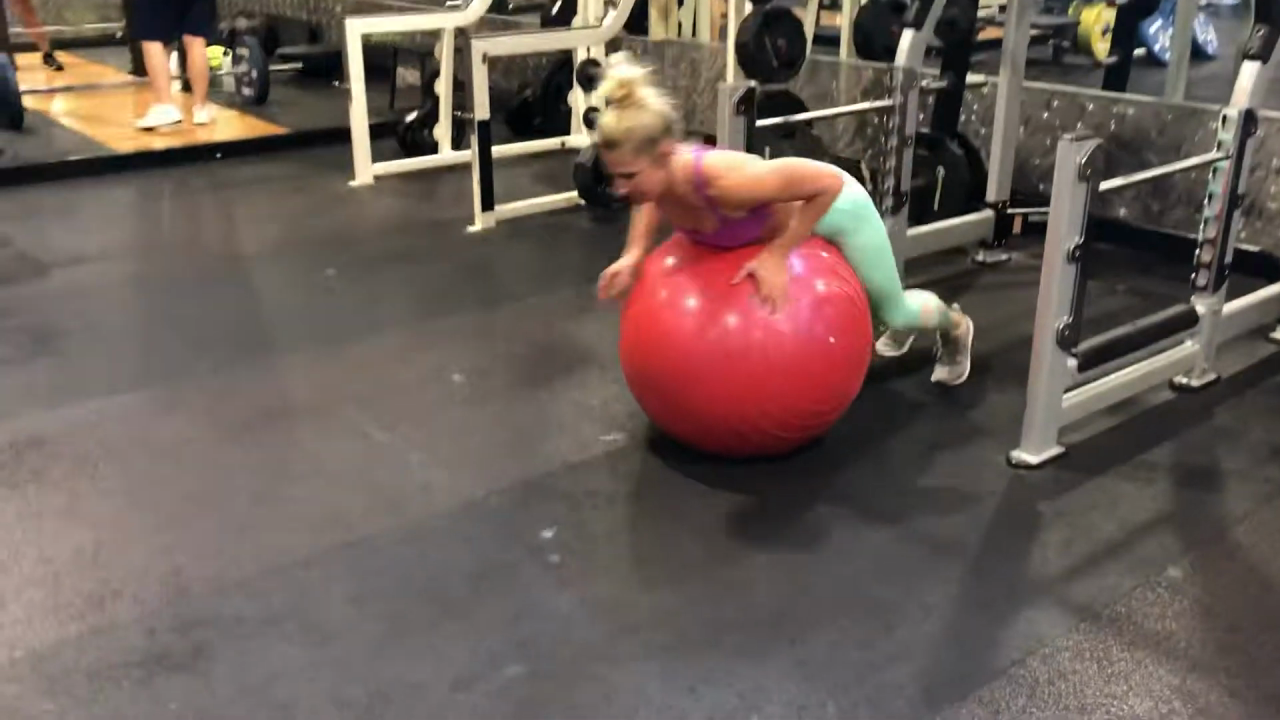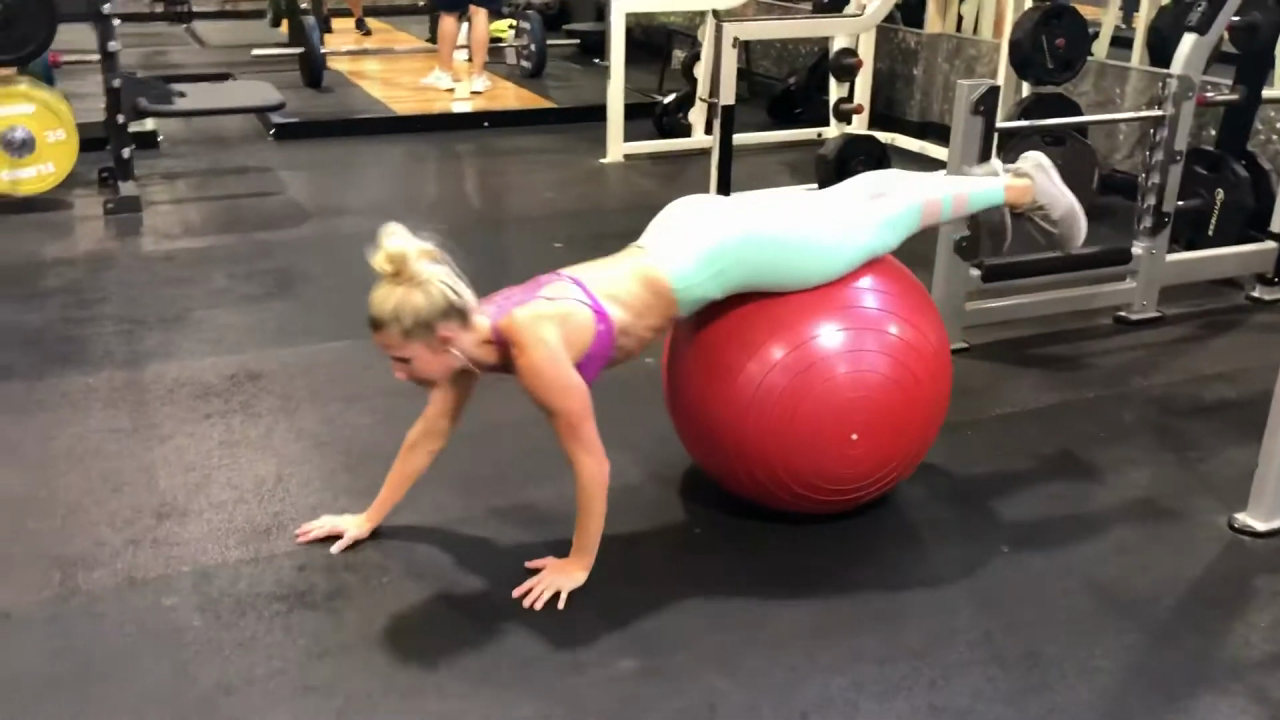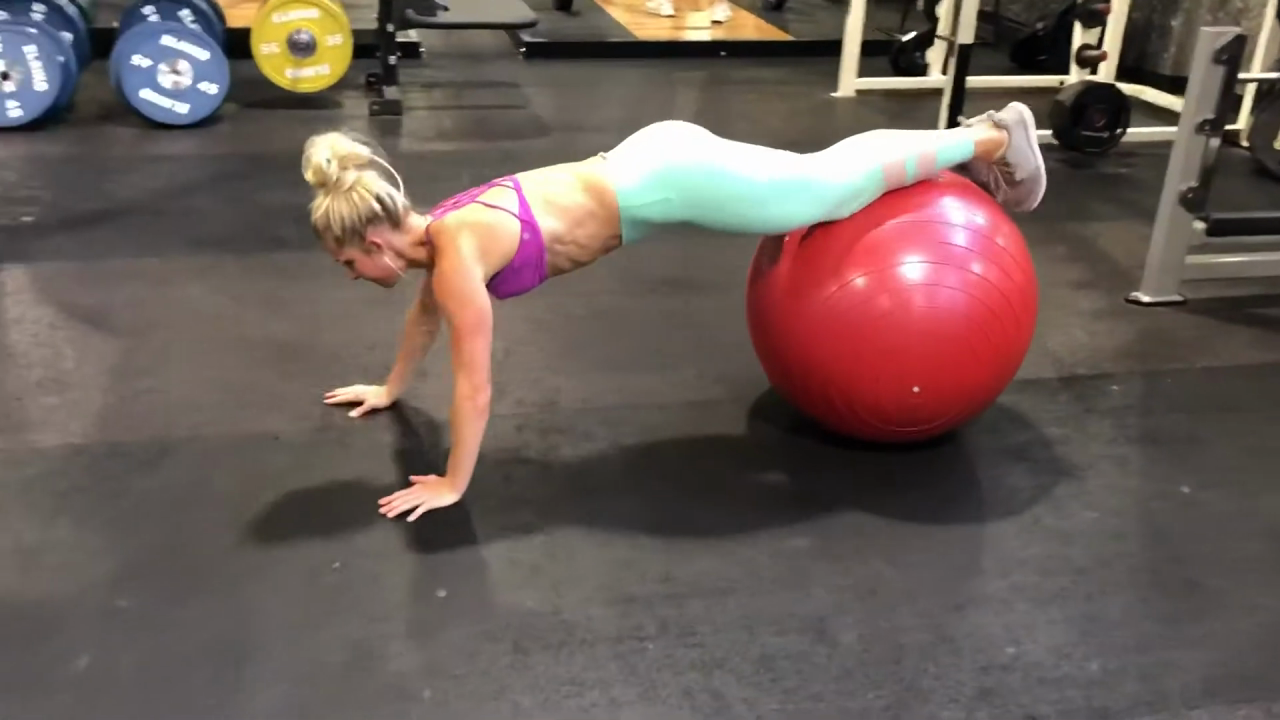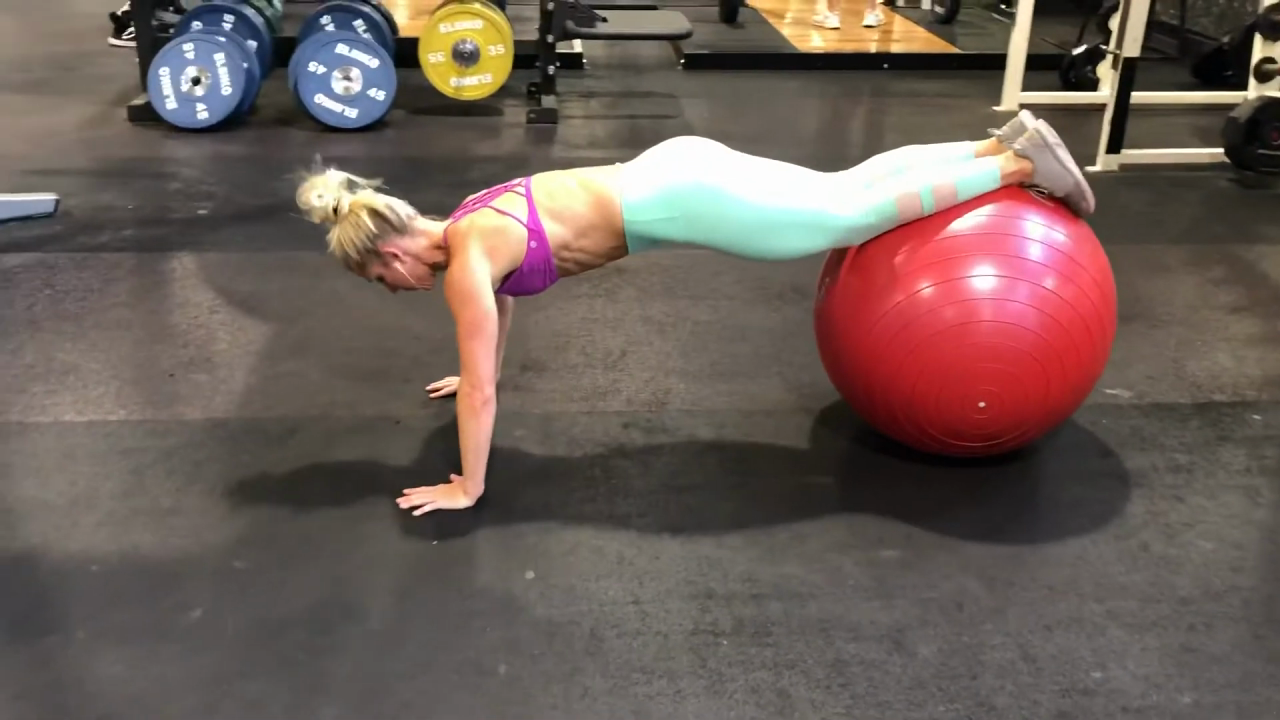
dt=1s
person 1, frame 1
left shoulder: (725, 180)
right shoulder: (652, 171)
left elbow: (829, 183)
right elbow: (651, 201)
left wrist: (775, 254)
right wrist: (634, 252)
left hip: (835, 208)
right hip: (785, 215)
left knee: (894, 310)
left ankle: (953, 326)
right ankle: (906, 325)
person 1, frame 2
left shoulder: (532, 348)
right shoulder: (461, 326)
left elbow: (591, 460)
right elbow: (431, 429)
left wrist: (581, 560)
right wrist: (374, 516)
left hip: (721, 249)
right hip: (688, 227)
left knee: (870, 228)
right knee: (830, 205)
left ankle: (1020, 185)
right ankle: (970, 185)
person 1, frame 3
left shoulder: (457, 247)
right shoulder: (440, 229)
left elbow: (474, 378)
right elbow: (428, 308)
left wrist: (455, 483)
right wrist: (392, 387)
left hip: (666, 180)
right hip: (651, 159)
left knee: (840, 190)
right knee: (819, 168)
left ankle: (996, 139)
right ankle: (968, 134)
person 1, frame 4
left shoulder: (462, 254)
right shoulder: (470, 229)
left elbow: (479, 390)
right elbow: (501, 298)
left wrist: (468, 489)
right wrist: (481, 377)
left hip: (674, 201)
right hip: (674, 171)
left knee: (855, 217)
right knee: (846, 191)
left ankle: (1022, 164)
right ankle: (1003, 144)
